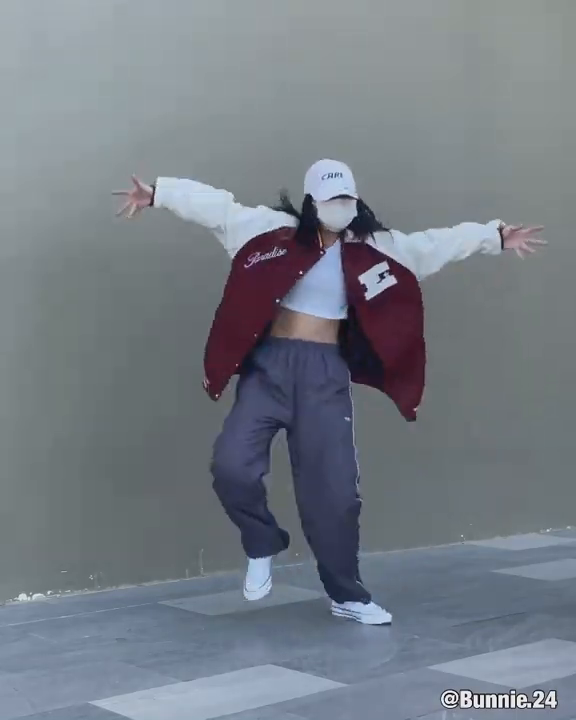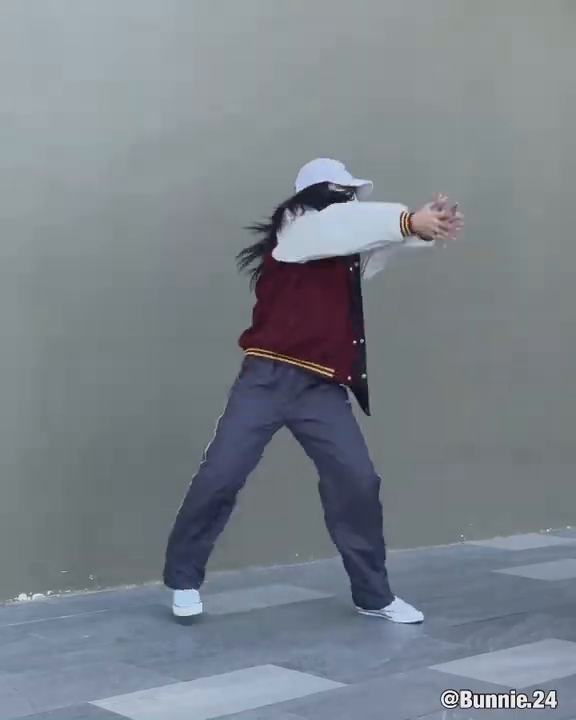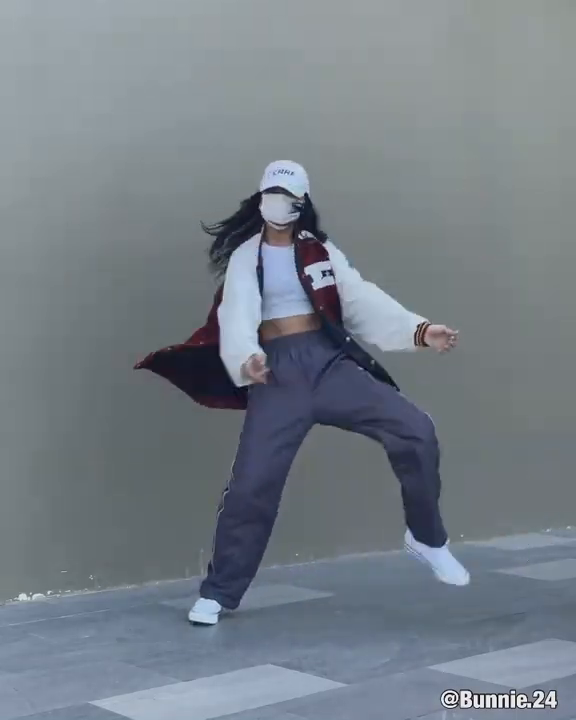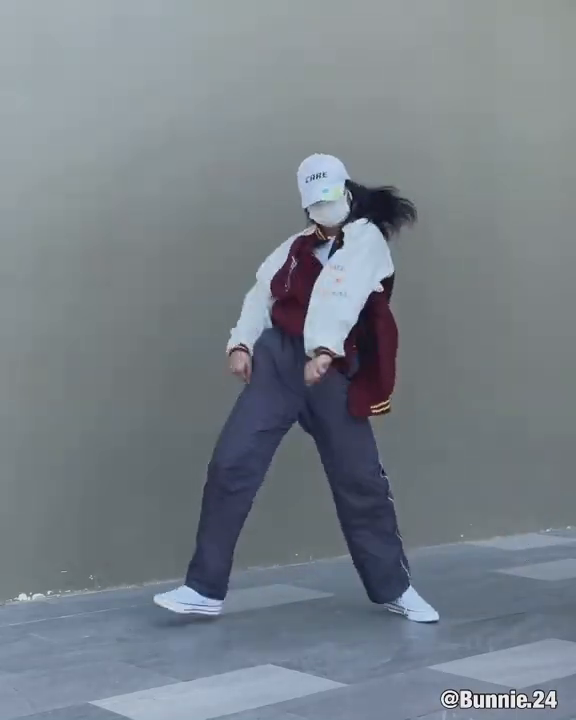
dt=0.5s
person 1, frame 1
left shoulder: (374, 247)
right shoulder: (279, 233)
left elbow: (435, 243)
right elbow: (219, 208)
left wrist: (494, 235)
right wrist: (157, 193)
left hip: (326, 377)
right hip: (270, 371)
left knee: (334, 493)
right knee: (232, 467)
left ankle: (348, 595)
right ankle: (264, 545)
person 1, frame 2
left shoulder: (338, 246)
right shoulder: (301, 228)
left elbow: (374, 249)
right elbow: (344, 227)
left wrist: (422, 226)
right wrist: (411, 221)
left hip: (319, 383)
right hip: (267, 376)
left knee: (357, 482)
right knee: (218, 479)
left ankle: (374, 593)
right ankle: (185, 582)
person 1, frame 3
left shoulder: (321, 250)
right shoulder: (244, 255)
left elbow: (363, 303)
right elbow: (238, 314)
left wrist: (418, 330)
right wrist: (244, 357)
left hip: (331, 363)
right hip: (277, 375)
left knee: (415, 432)
right knee: (251, 486)
left ankle: (428, 538)
right ankle: (218, 592)
person 1, frame 4
left shoulder: (367, 238)
right shoulder: (297, 245)
left elbow: (339, 293)
right elbow: (262, 299)
left wrist: (323, 347)
right wrist: (241, 342)
left hip: (335, 375)
right hip: (279, 364)
left knee: (363, 485)
right knee: (231, 469)
left ankle: (394, 588)
right ankle: (204, 588)
